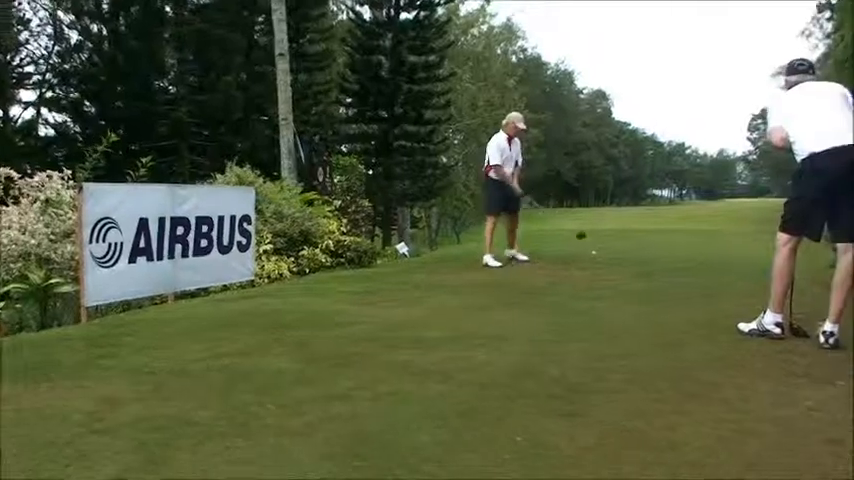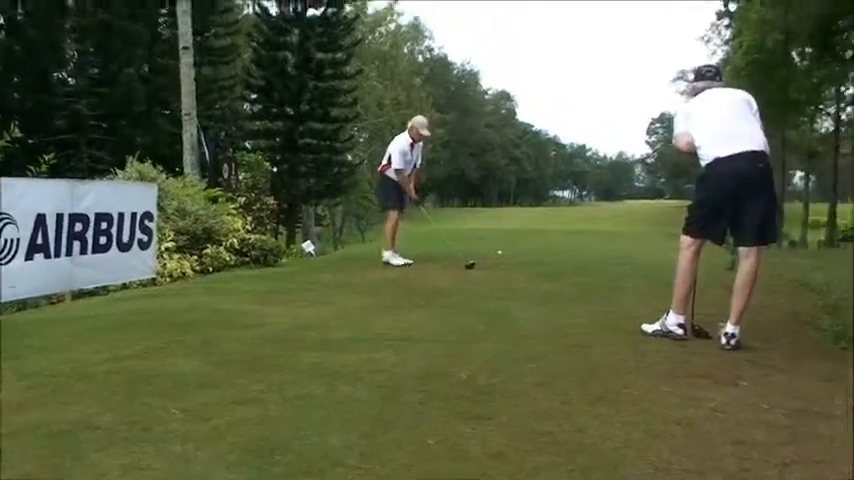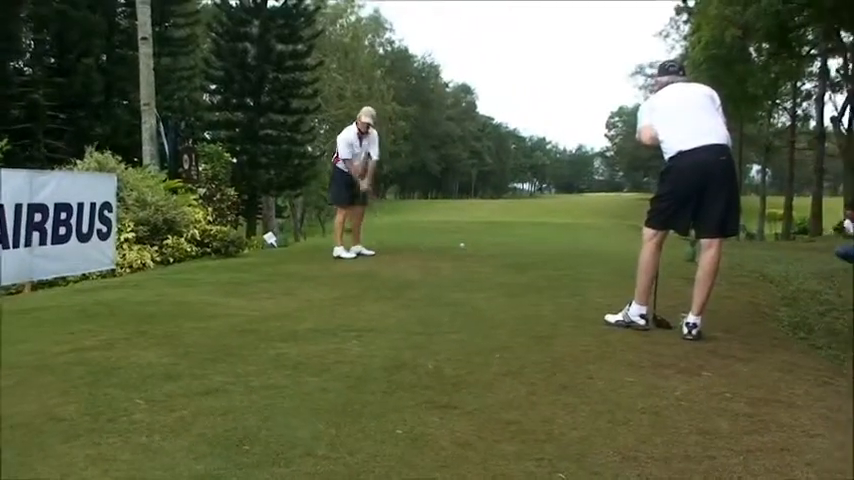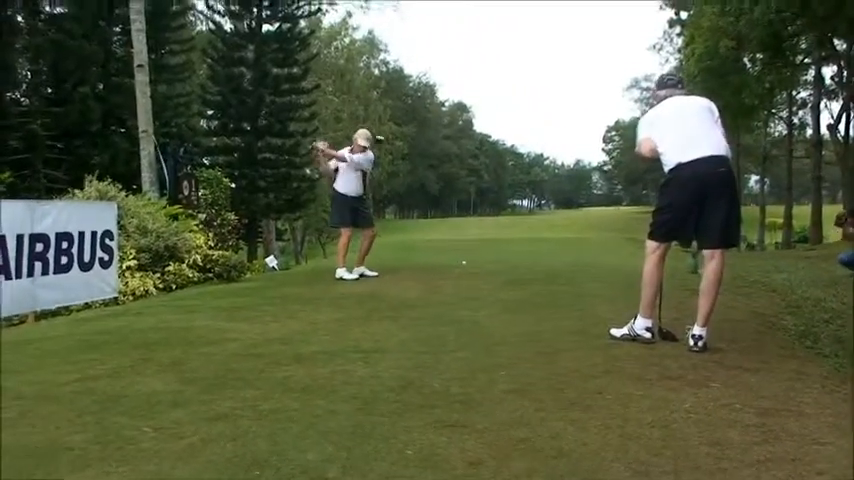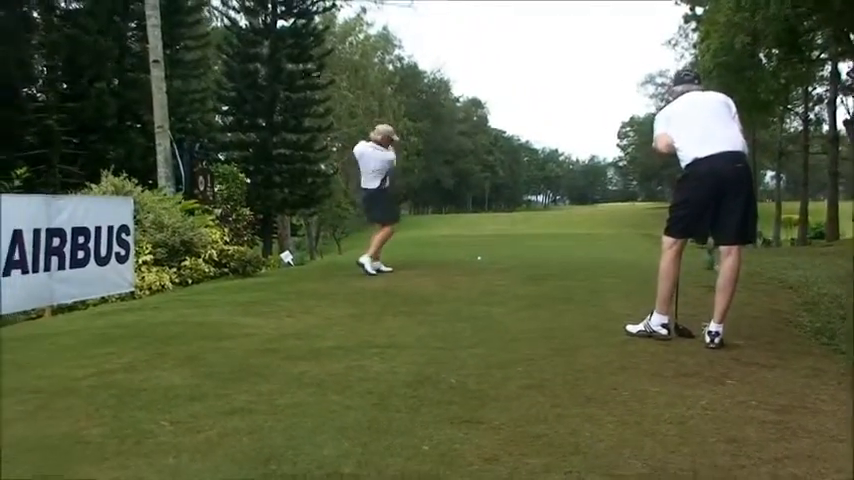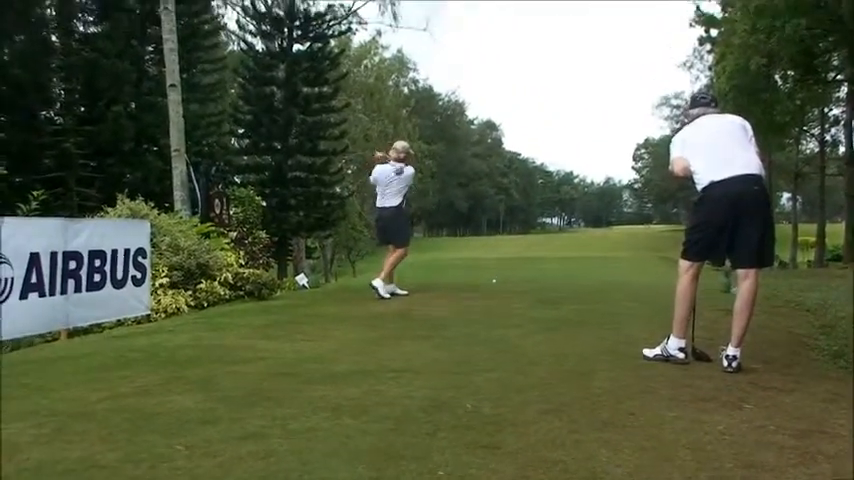
dt=0.5s
person 1, frame 1
left shoulder: (782, 101)
left elbow: (778, 139)
left hip: (817, 163)
left knee: (786, 240)
left ankle: (772, 320)
right ankle: (831, 329)
person 1, frame 2
left shoulder: (688, 107)
right shoulder: (743, 96)
left elbow: (684, 144)
right elbow: (760, 133)
left hip: (720, 169)
right hip: (757, 164)
left knee: (690, 243)
right knee: (750, 250)
left ankle: (675, 321)
right ankle: (731, 330)
person 1, frame 3
left shoulder: (652, 102)
right shoulder: (706, 91)
left elbow: (647, 137)
right elbow: (724, 128)
left hip: (683, 162)
right hip: (720, 157)
left knee: (652, 234)
right knee: (712, 242)
left ankle: (638, 312)
right ankle: (693, 321)
person 1, frame 4
left shoulder: (650, 116)
right shoulder: (705, 103)
left elbow: (647, 150)
right elbow: (723, 140)
left hip: (683, 173)
right hip: (720, 169)
left knee: (655, 246)
right knee: (714, 252)
left ankle: (643, 325)
right ankle: (699, 333)
person 1, frame 5
left shoulder: (667, 111)
right shoulder: (722, 99)
left elbow: (664, 146)
right elbow: (741, 136)
left hip: (700, 169)
right hip: (736, 165)
left knee: (672, 242)
right knee: (731, 249)
left ankle: (659, 321)
right ankle: (715, 329)
person 1, frame 6
left shoulder: (683, 134)
right shoulder: (738, 121)
left elbow: (680, 169)
right elbow: (757, 158)
left hip: (716, 192)
right hip: (753, 188)
left knee: (688, 266)
right knee: (748, 273)
left ankle: (676, 345)
right ankle: (732, 353)
person 2, frame 1
left shoulder: (516, 142)
right shoulder: (496, 142)
left elbow: (518, 164)
right elbow: (496, 169)
left wrist: (515, 182)
right wrist: (512, 185)
left hip: (509, 185)
right hip: (494, 183)
left knee: (513, 217)
right knee: (492, 218)
left ankle: (511, 250)
right ankle: (487, 256)
person 2, frame 2
left shoulder: (419, 144)
right shoulder: (399, 144)
left elbow: (416, 167)
right elbow: (398, 172)
left wrist: (411, 188)
right wrist: (409, 192)
left hip: (400, 183)
right hip: (388, 181)
left knee: (396, 218)
right knee: (393, 215)
left ankle: (392, 254)
right ankle: (387, 252)
person 2, frame 3
left shoulder: (373, 135)
right shoulder: (346, 135)
left elbow: (373, 159)
right elbow: (347, 162)
left wrist: (367, 180)
right wrist: (359, 182)
left hip: (358, 176)
right hip: (341, 174)
left knee: (359, 211)
right knee: (343, 210)
left ankle: (356, 246)
right ankle: (338, 248)
person 2, frame 4
left shoulder: (368, 156)
right shoulder: (342, 152)
left elbow: (346, 159)
right elbow: (329, 171)
left wrist: (324, 151)
right wrist: (322, 156)
left hip: (359, 199)
right hip: (341, 198)
left knee: (370, 232)
right knee: (347, 233)
left ankle: (359, 267)
right ankle: (341, 269)
person 2, frame 5
left shoulder: (361, 147)
right shoulder: (388, 156)
left wrist: (375, 138)
left hip: (369, 193)
right hip: (379, 194)
left knee: (383, 227)
right knee: (388, 228)
left ankle: (375, 262)
right ankle: (367, 257)
person 2, frame 6
left shoulder: (379, 169)
right shoulder: (409, 172)
left elbow: (373, 181)
left wrist: (378, 161)
right wrist: (386, 160)
left hip: (381, 213)
right hip: (397, 213)
left knee: (393, 249)
right knee: (401, 251)
left ankle: (390, 286)
right ankle: (379, 280)
